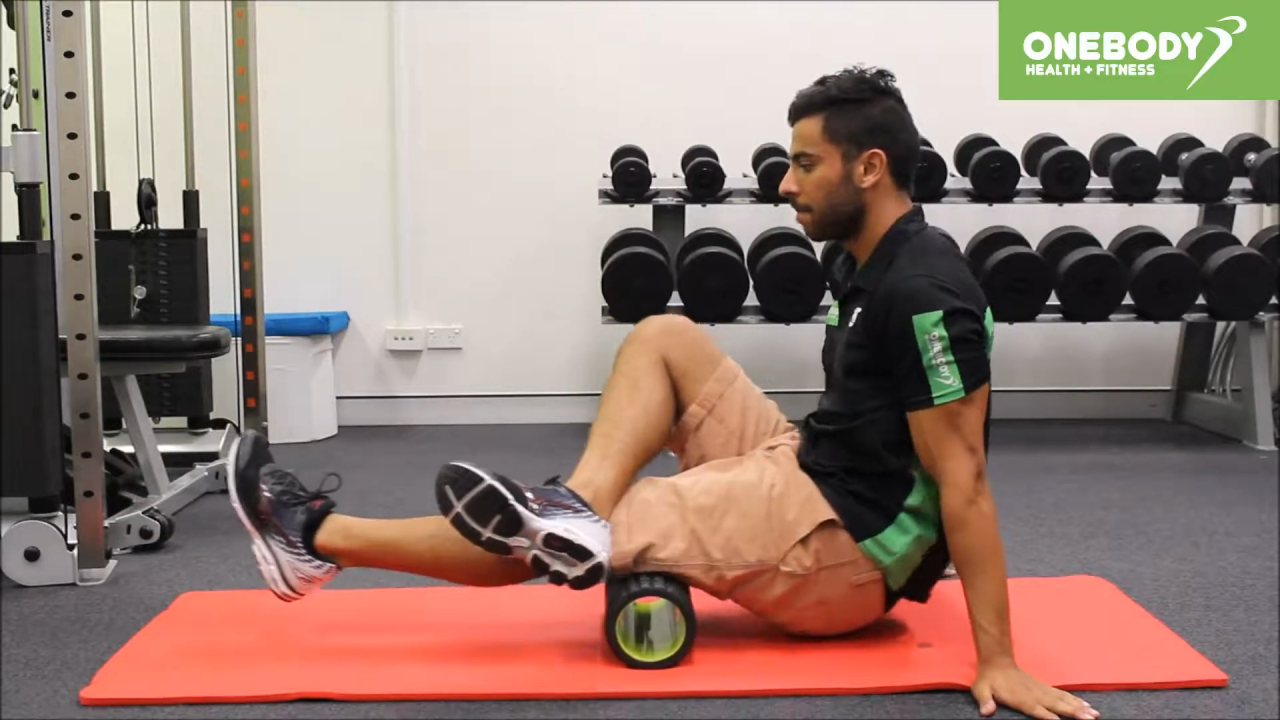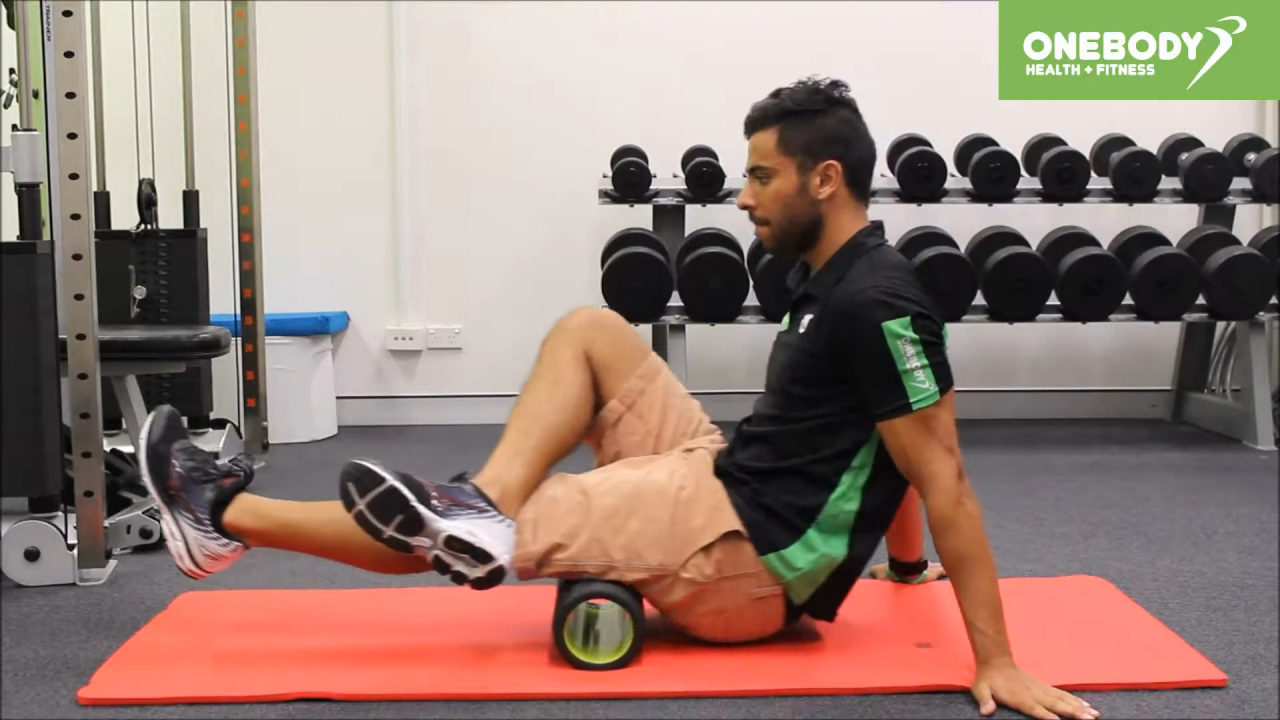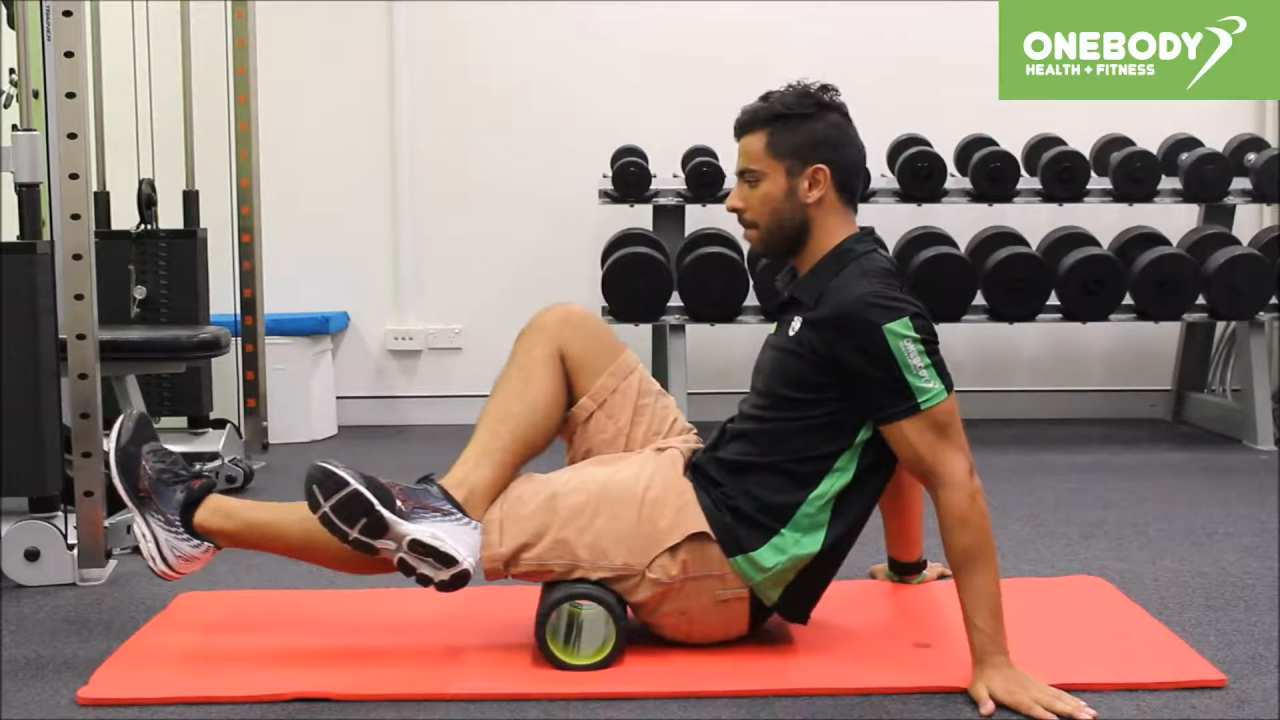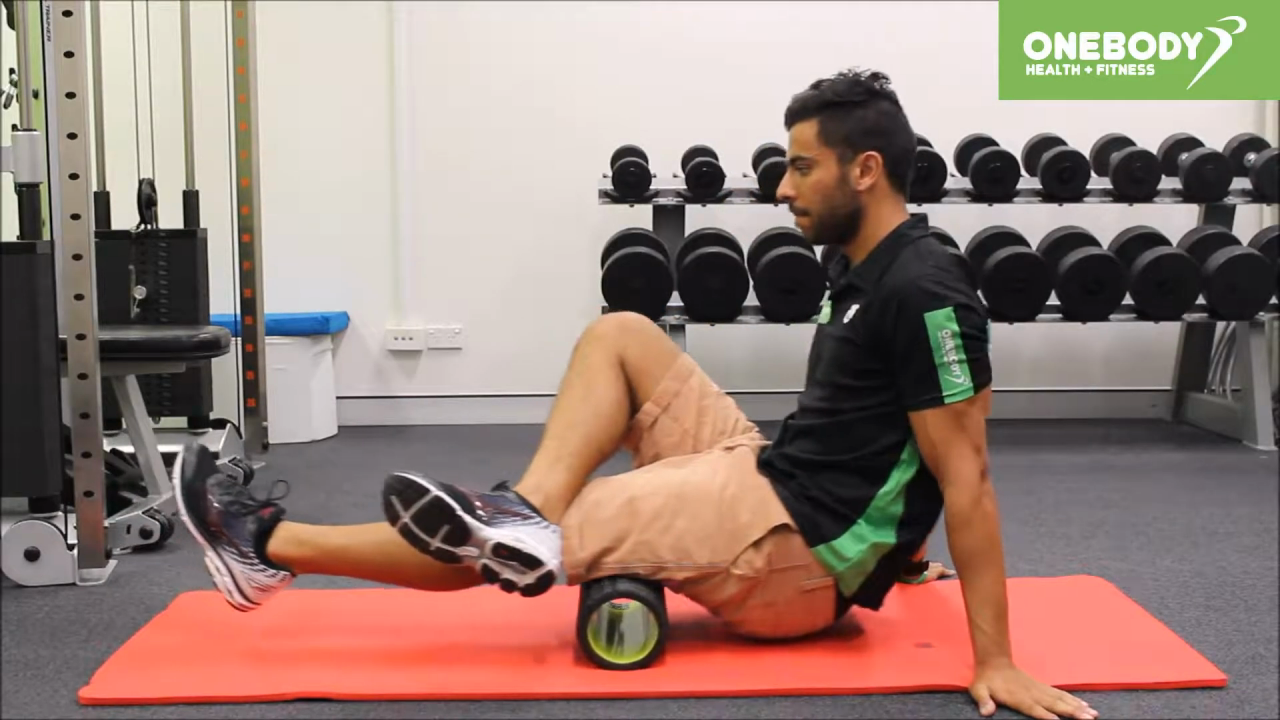
dt=0.5s
person 1, frame 1
left shoulder: (920, 292)
right shoulder: (876, 265)
left elbow: (963, 479)
right wrist: (915, 550)
left hip: (839, 551)
right hip: (810, 484)
left knee: (546, 548)
right knee: (663, 338)
left ankle: (317, 536)
right ankle: (566, 513)
person 1, frame 2
left shoulder: (873, 302)
right shoulder: (834, 277)
left elbow: (942, 479)
right elbow: (889, 450)
right wrist: (903, 558)
left hip: (745, 559)
right hip: (730, 486)
left knee: (449, 538)
right knee: (590, 331)
left ankle: (229, 515)
right ankle: (477, 509)
person 1, frame 3
left shoulder: (866, 309)
right shoulder: (826, 283)
left elbow: (955, 478)
right elbow: (884, 448)
right wrist: (905, 564)
left hip: (714, 556)
right hip: (704, 485)
left knee: (420, 544)
right knee: (565, 329)
left ankle: (196, 517)
right ankle: (443, 513)
person 1, frame 4
left shoulder: (921, 291)
right shoulder: (870, 272)
left elbow: (966, 476)
right elbow: (917, 450)
right wrist: (901, 553)
left hip: (791, 550)
right hip: (768, 482)
left knee: (498, 550)
right knee: (619, 337)
left ankle: (272, 546)
right ankle: (520, 519)
